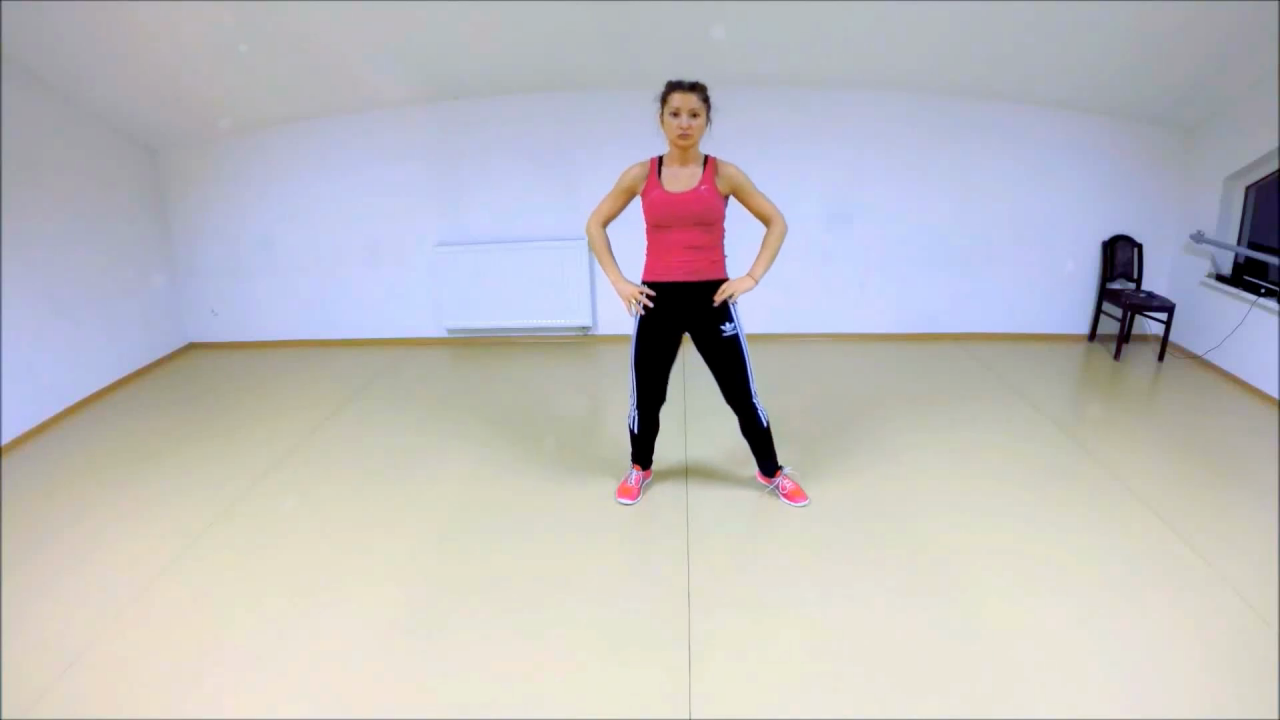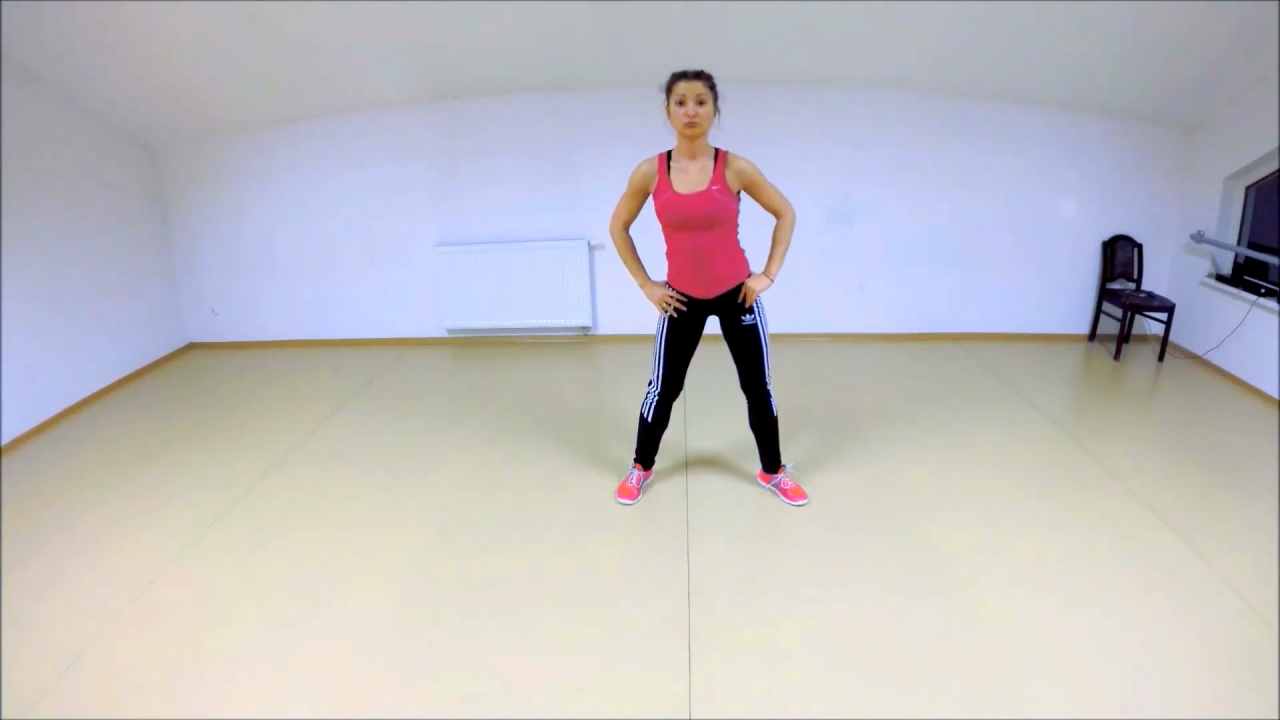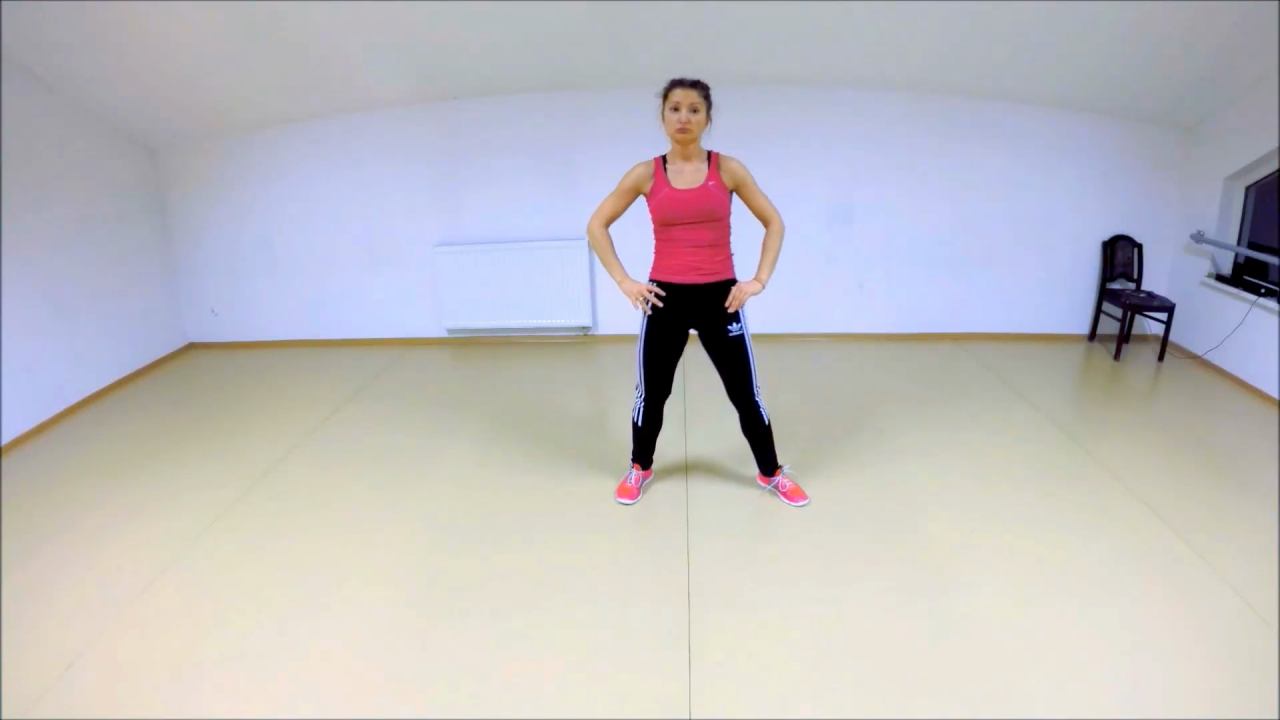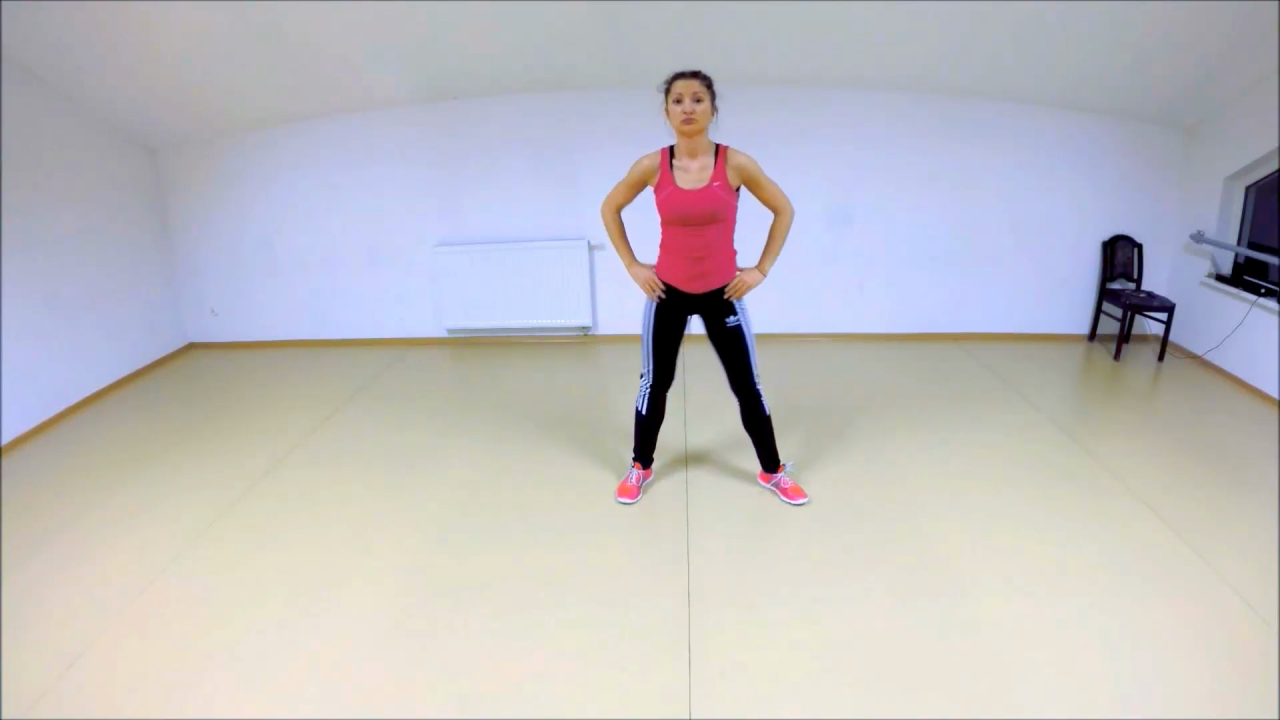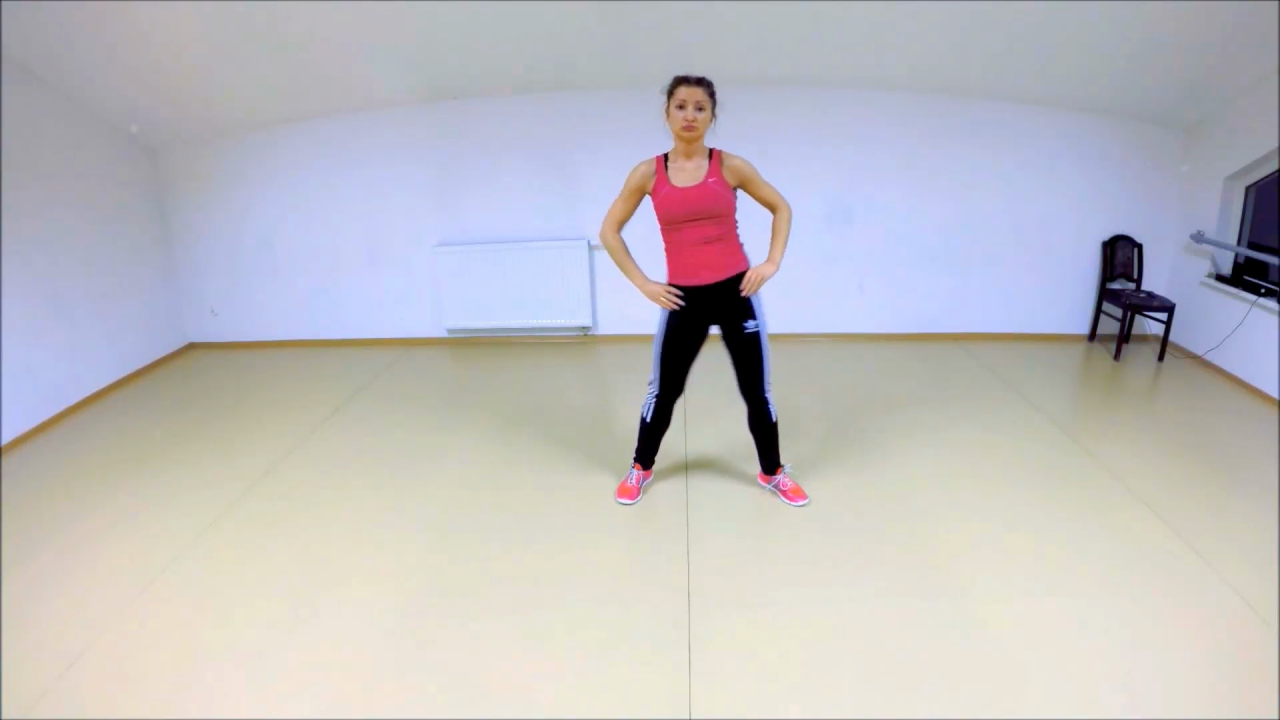
dt=1s
person 1, frame 1
left shoulder: (724, 173)
right shoulder: (641, 175)
left elbow: (776, 222)
right elbow: (596, 224)
left wrist: (752, 278)
right wrist: (617, 281)
left hip: (712, 299)
right hip: (658, 300)
left knee: (743, 397)
right knee: (646, 399)
left ankle: (772, 472)
right ankle: (640, 468)
person 1, frame 2
left shoulder: (736, 168)
right shoulder: (650, 172)
left elbow: (785, 214)
right elbow: (618, 227)
left wrist: (768, 275)
right wrist: (646, 284)
left hip: (737, 293)
right hip: (680, 298)
left knee: (757, 386)
right knee: (663, 388)
left ankle: (772, 471)
right ankle: (641, 467)
person 1, frame 3
left shoulder: (728, 168)
right shoulder: (644, 174)
left elbow: (773, 222)
right elbow: (597, 226)
left wrist: (760, 278)
right wrist: (625, 282)
left hip: (719, 297)
right hip: (667, 298)
left knee: (746, 394)
right knee: (651, 393)
left ankle: (770, 472)
right ankle: (640, 467)
person 1, frame 4
left shoulder: (736, 163)
right shoulder: (652, 166)
left elbow: (784, 211)
right elbow: (610, 208)
left wrist: (761, 270)
right wrist: (632, 265)
left hip: (722, 293)
right hip: (667, 292)
left knee: (747, 386)
right knee: (655, 382)
left ankle: (772, 471)
right ankle: (641, 466)
person 1, frame 5
left shoulder: (730, 166)
right shoulder: (647, 172)
left elbow: (781, 207)
right elbow: (610, 232)
left wrist: (772, 260)
right wrist: (643, 283)
left hip: (736, 292)
right hip: (684, 298)
left knee: (757, 390)
right knee: (664, 390)
left ankle: (772, 472)
right ankle: (641, 468)
